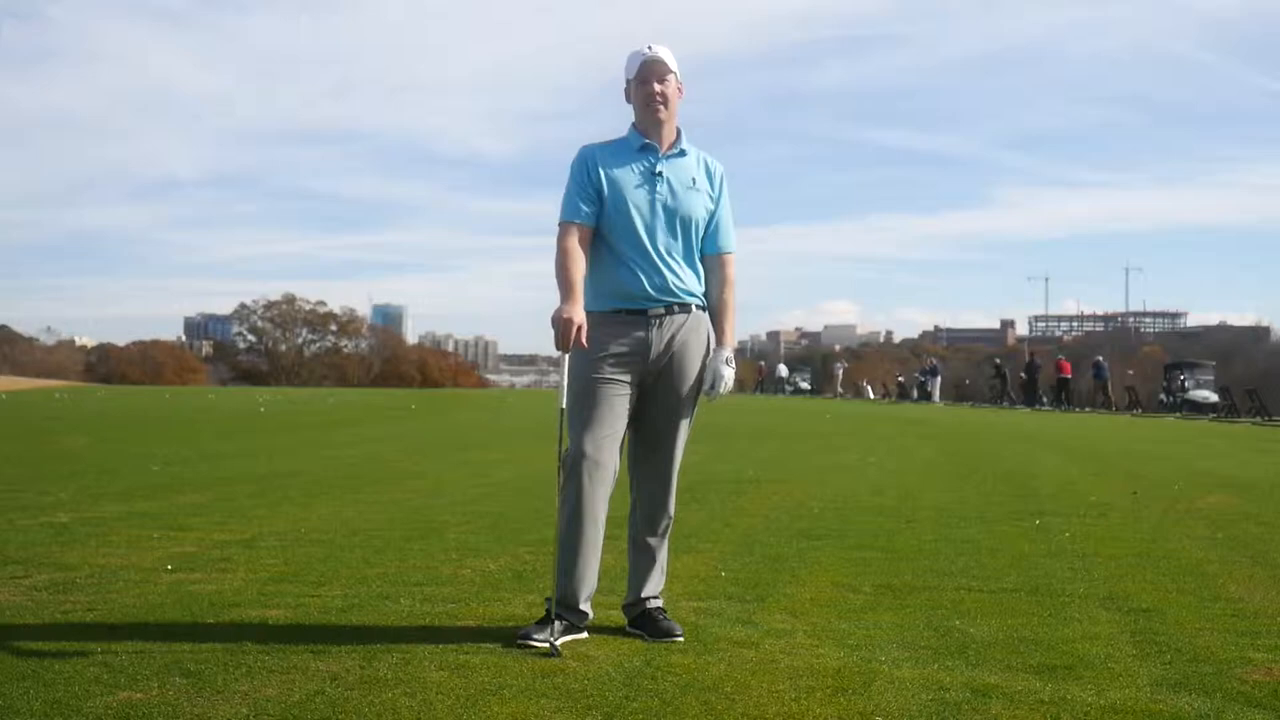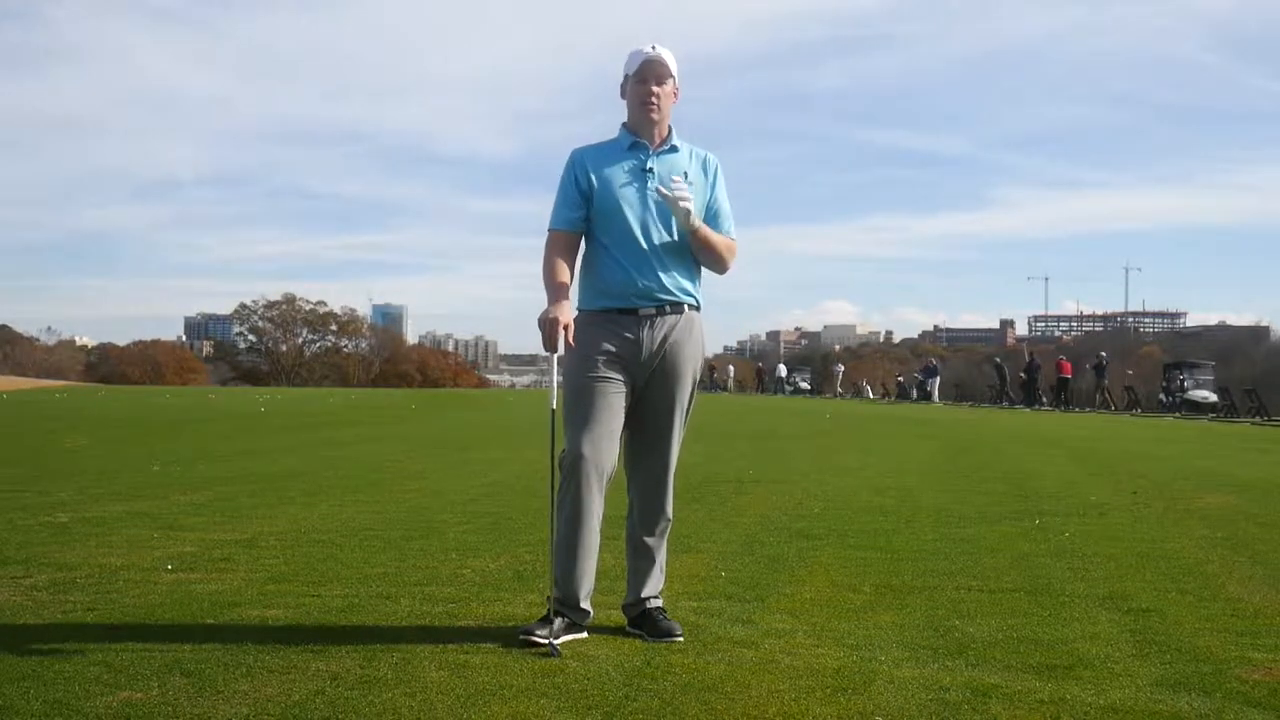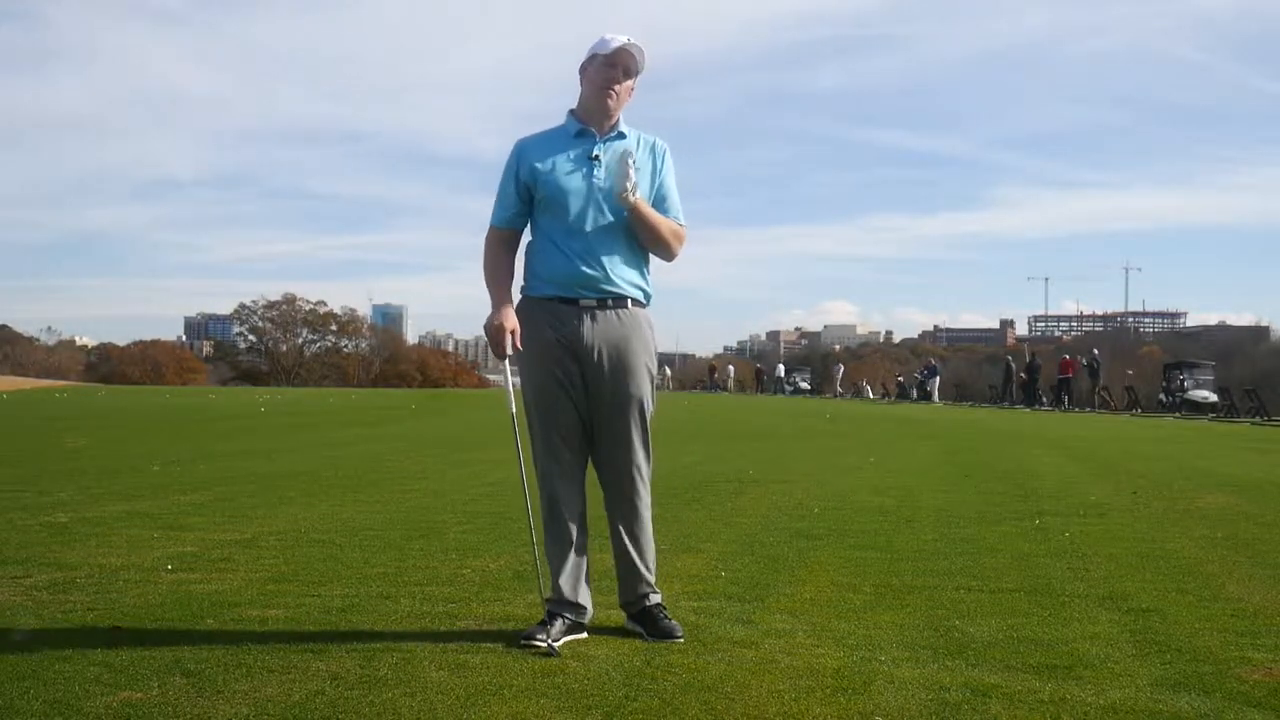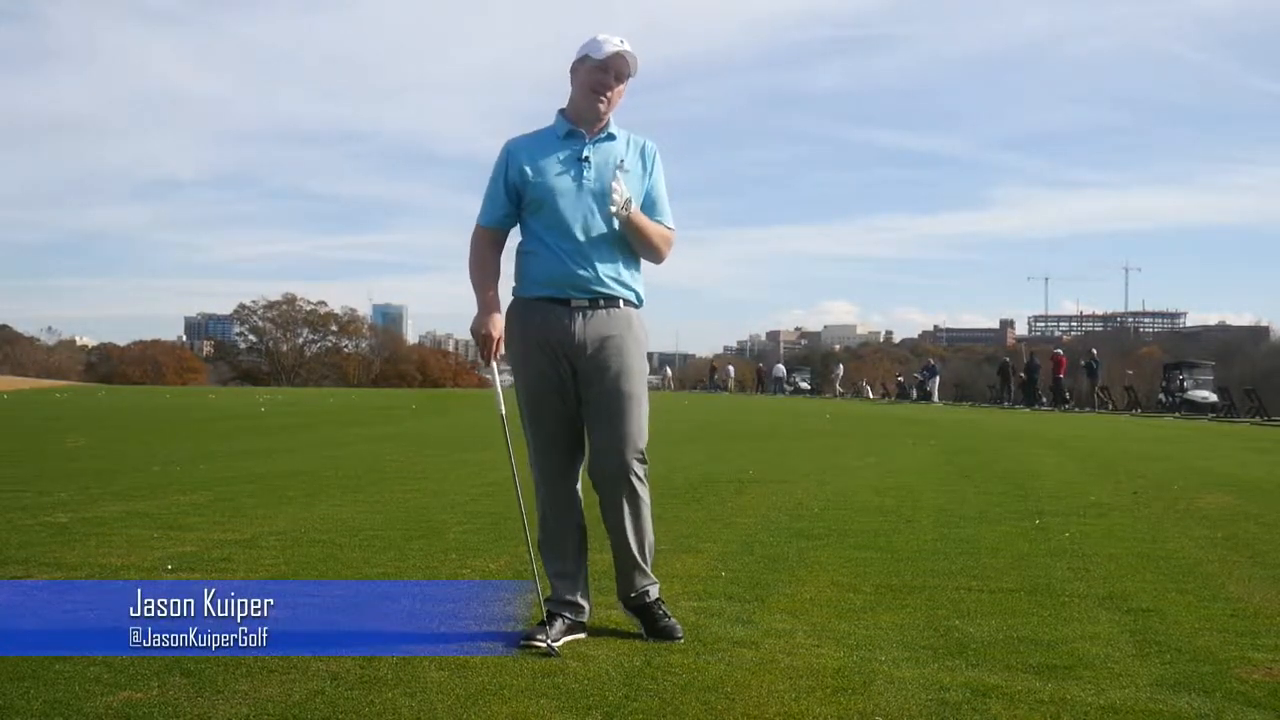
dt=1s
person 1, frame 1
left shoulder: (709, 171)
right shoulder: (595, 160)
left elbow: (720, 265)
right elbow: (572, 237)
left wrist: (724, 347)
right wrist: (571, 301)
left hip: (683, 331)
right hip: (609, 331)
left knee: (658, 477)
right knee: (588, 462)
left ankle: (645, 601)
right ankle: (570, 607)
person 1, frame 2
left shoulder: (703, 166)
right shoulder: (586, 162)
left elbow: (725, 257)
right elbow: (562, 242)
left wrist: (695, 224)
right wrist: (557, 300)
left hip: (675, 329)
right hip: (601, 330)
left knee: (656, 475)
right knee: (585, 461)
left ankle: (645, 601)
right ankle: (570, 606)
person 1, frame 3
left shoulder: (652, 153)
right shoulder: (531, 151)
left elbow: (672, 246)
right elbow: (502, 236)
left wrist: (631, 200)
right wrist: (501, 304)
left hip: (624, 321)
right hip: (547, 320)
left knee: (627, 468)
right knee: (559, 470)
left ankle: (641, 597)
right ankle: (567, 605)
person 1, frame 4
left shoulder: (642, 153)
right shoulder: (521, 152)
left elbow: (661, 248)
right elbow: (488, 236)
left wrist: (627, 214)
right wrist: (488, 306)
left hip: (614, 321)
right hip: (538, 321)
left knee: (622, 462)
right knee: (554, 470)
left ankle: (640, 588)
right ankle: (567, 603)
